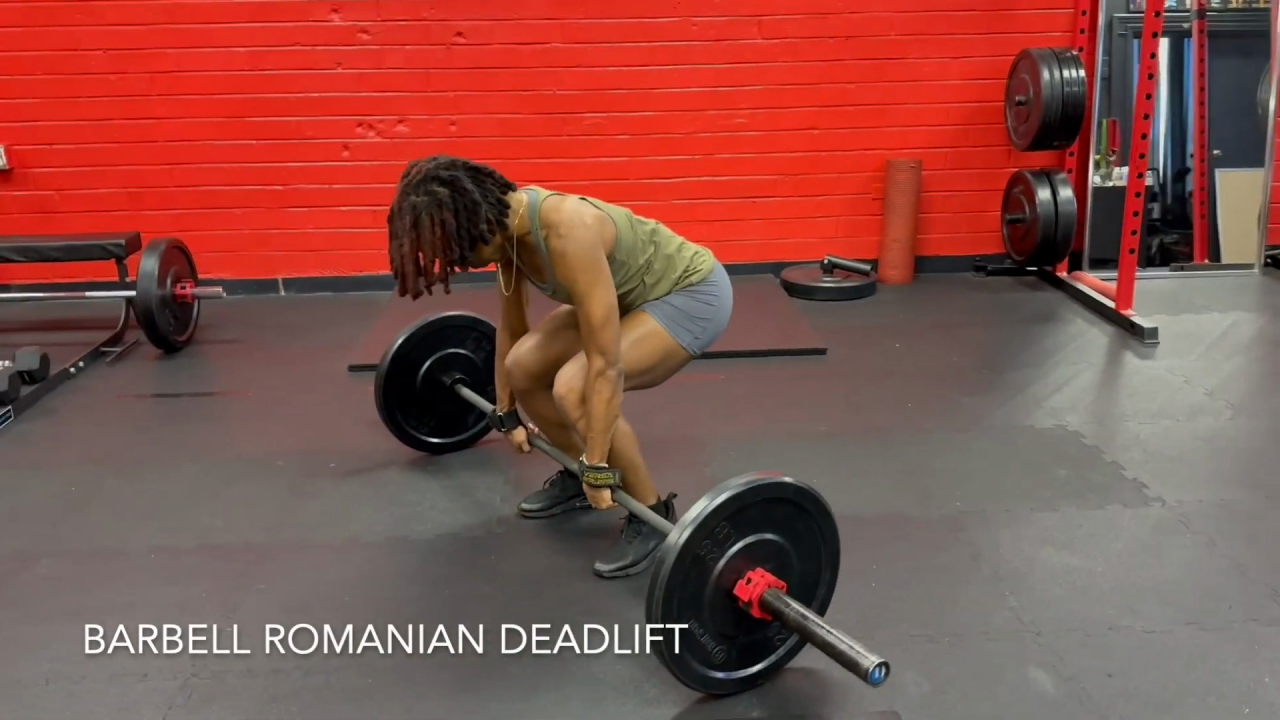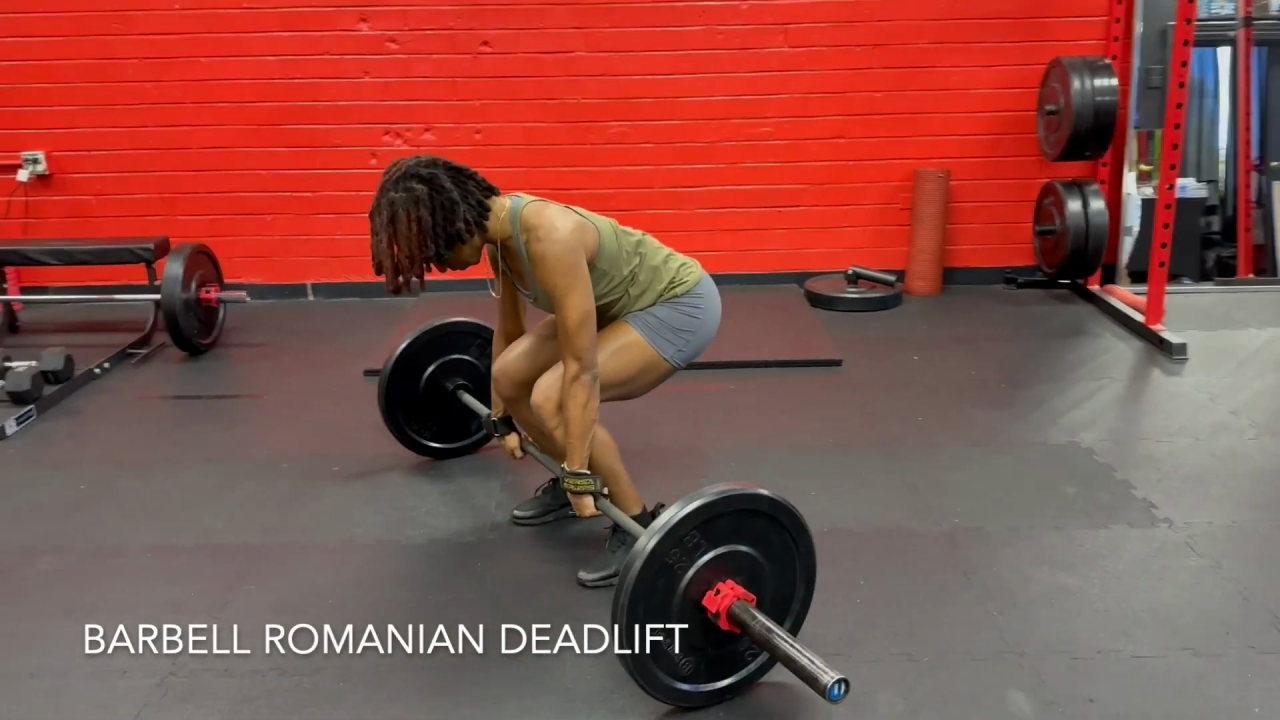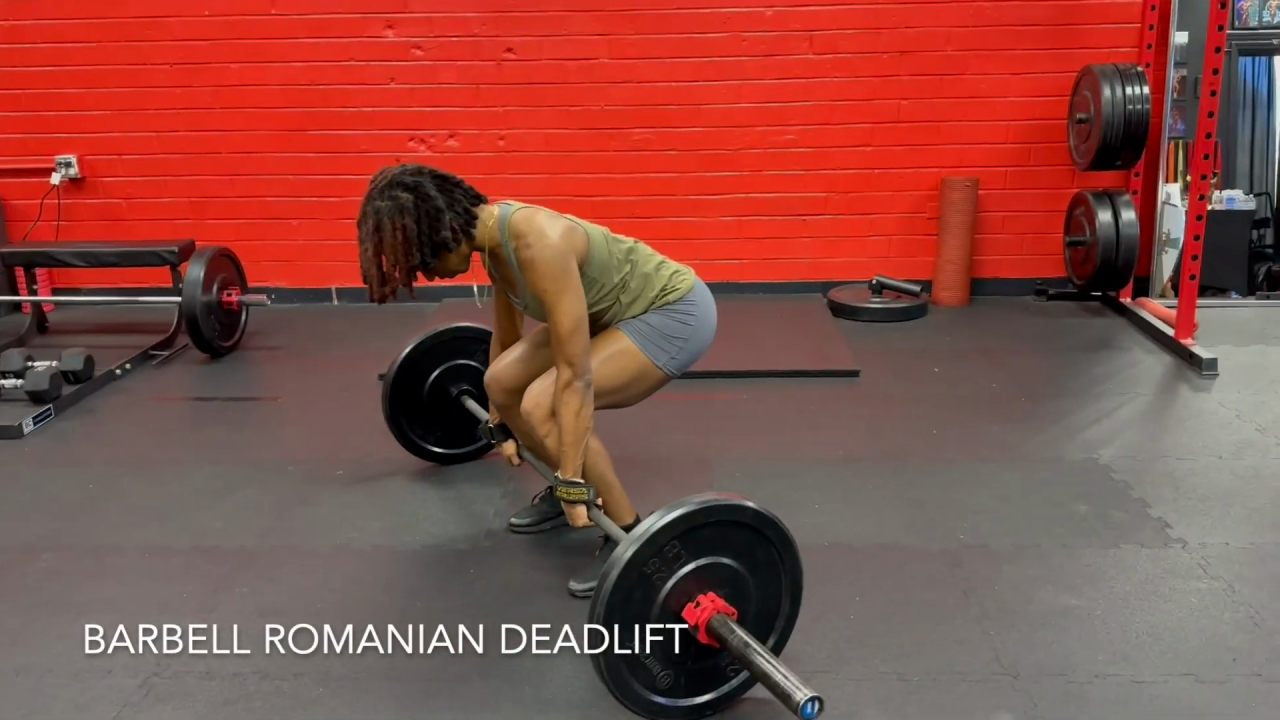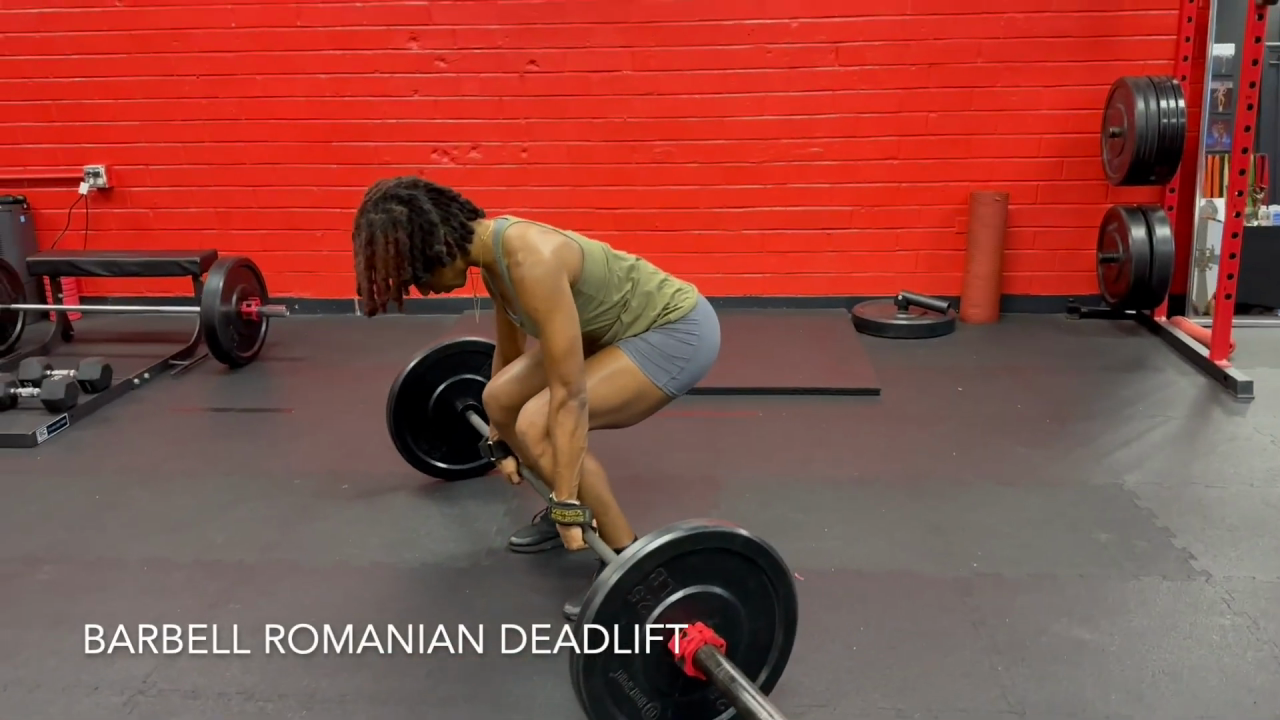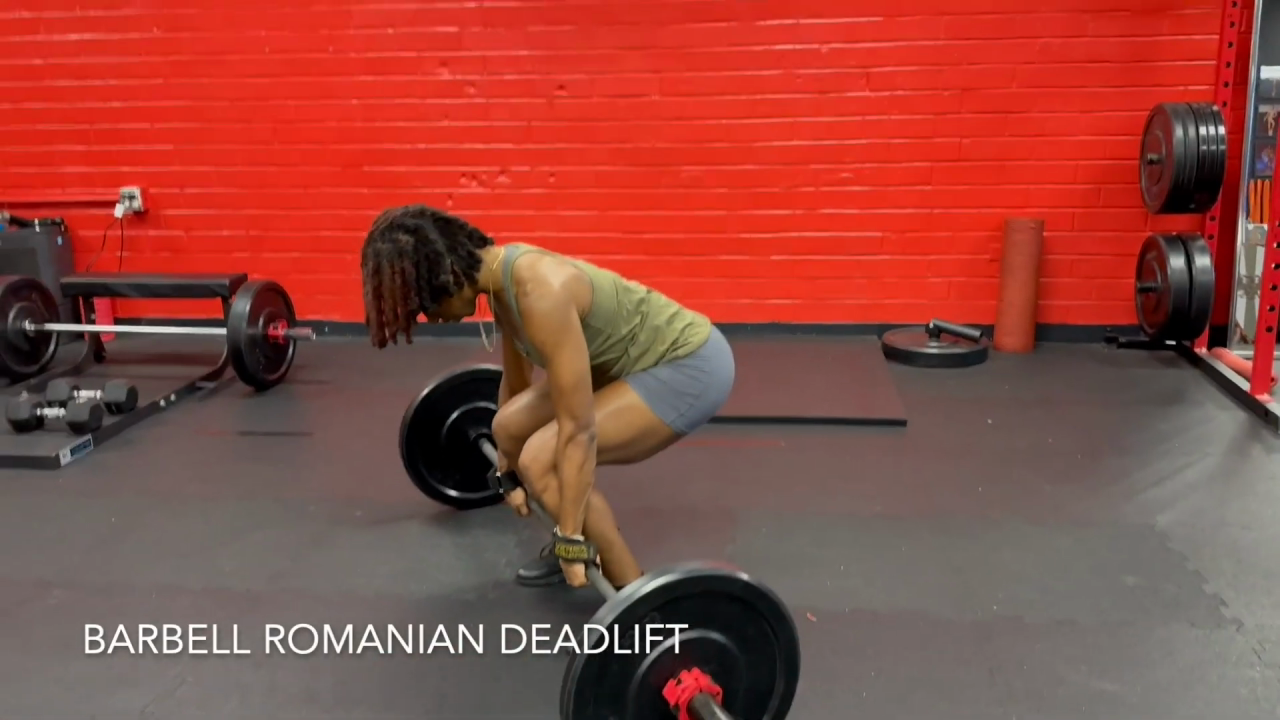
dt=0.3s
person 1, frame 1
left shoulder: (567, 234)
right shoulder: (508, 223)
left elbow: (605, 363)
right elbow: (511, 326)
left wrist: (599, 469)
right wrist: (507, 413)
left hip: (693, 291)
right hip: (633, 292)
left knee: (573, 390)
right knee: (521, 368)
left ankle: (655, 517)
right ankle: (576, 477)
person 1, frame 2
left shoulder: (548, 240)
right shoulder: (497, 229)
left elbow: (582, 369)
right elbow: (508, 331)
left wrist: (579, 473)
right wrist: (500, 418)
left hip: (681, 303)
right hip: (621, 302)
left knee: (550, 399)
right knee: (509, 377)
left ankle: (640, 527)
right ankle: (569, 487)
person 1, frame 3
left shoulder: (536, 244)
right shoulder: (493, 235)
left elbow: (576, 374)
right elbow: (506, 335)
left wrist: (573, 483)
right wrist: (500, 425)
left hip: (677, 311)
right hip: (618, 309)
left knee: (542, 405)
right knee: (502, 382)
person 1, frame 4
left shoulder: (530, 262)
right shoulder: (491, 249)
left elbow: (569, 394)
right elbow: (508, 351)
left wrist: (567, 506)
right wrist: (500, 443)
left hip: (678, 330)
right hip: (618, 327)
left knee: (538, 426)
right knee: (499, 400)
right ankle: (571, 511)
person 1, frame 5
left shoulder: (539, 293)
right shoulder: (501, 276)
left elbow: (577, 429)
right elbow: (515, 382)
left wrist: (571, 543)
right wrist: (509, 475)
left hip: (690, 364)
left knee: (543, 460)
right knee: (508, 428)
right ankle: (590, 541)
